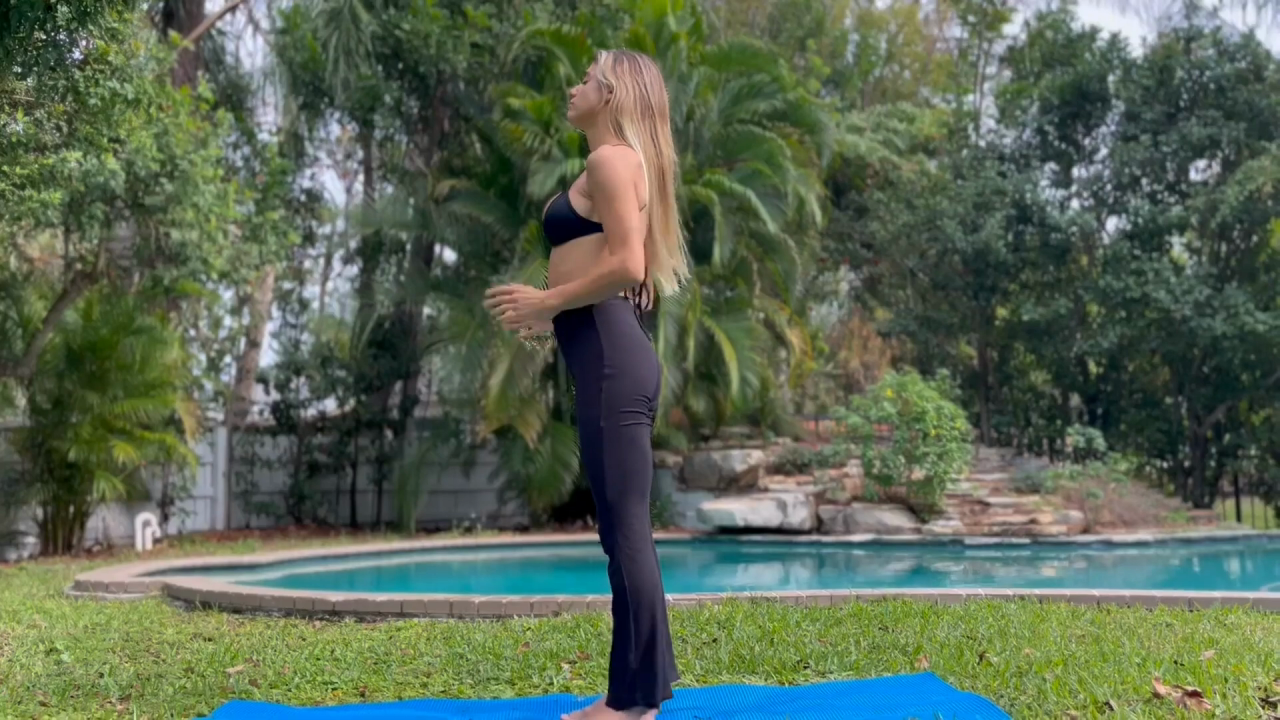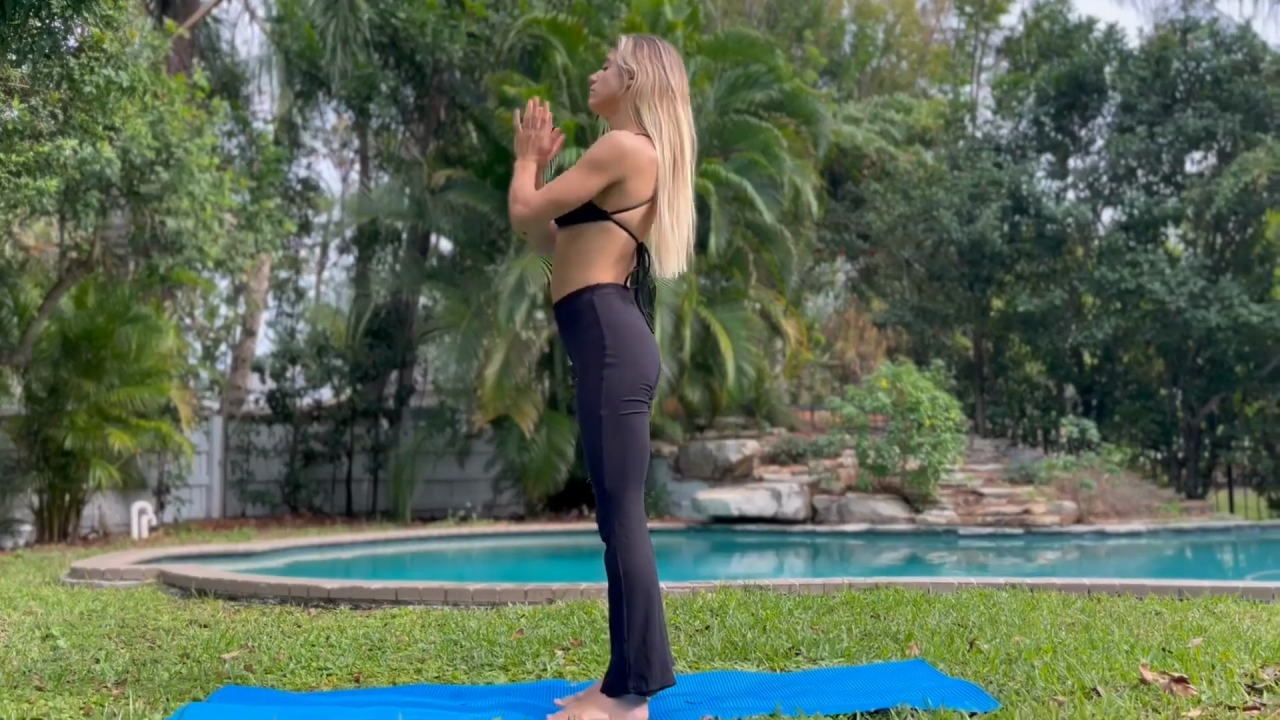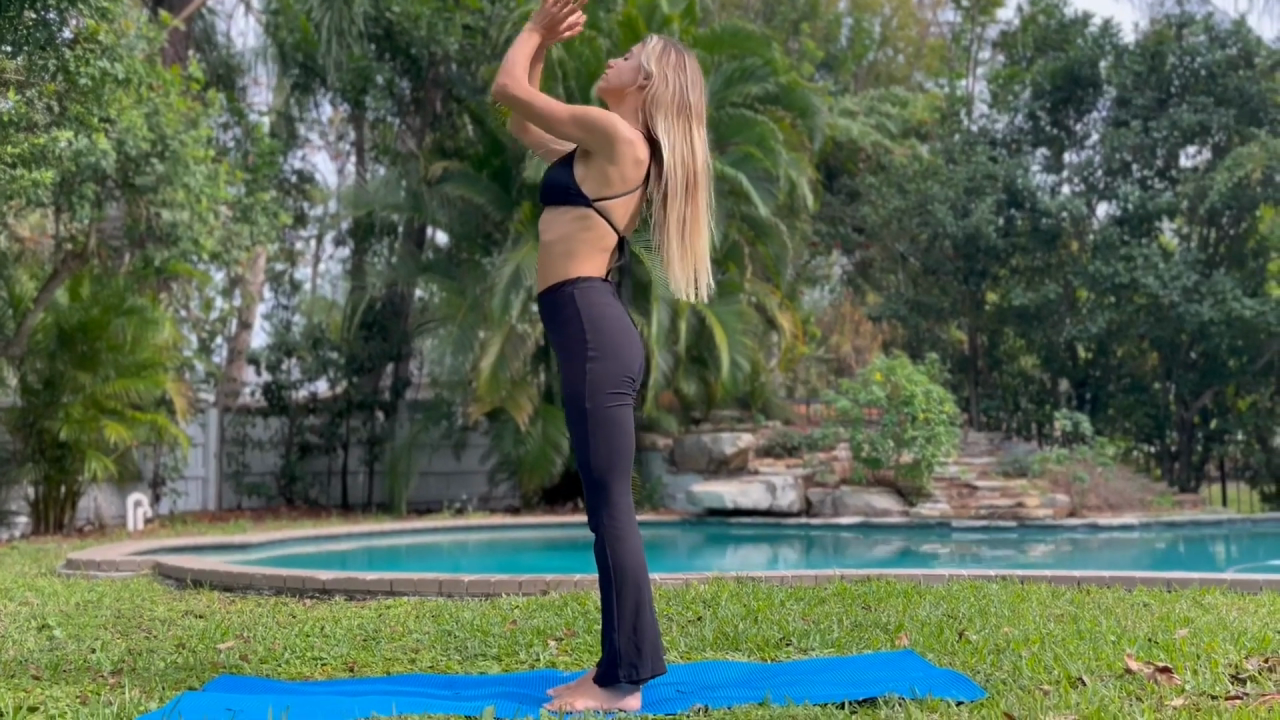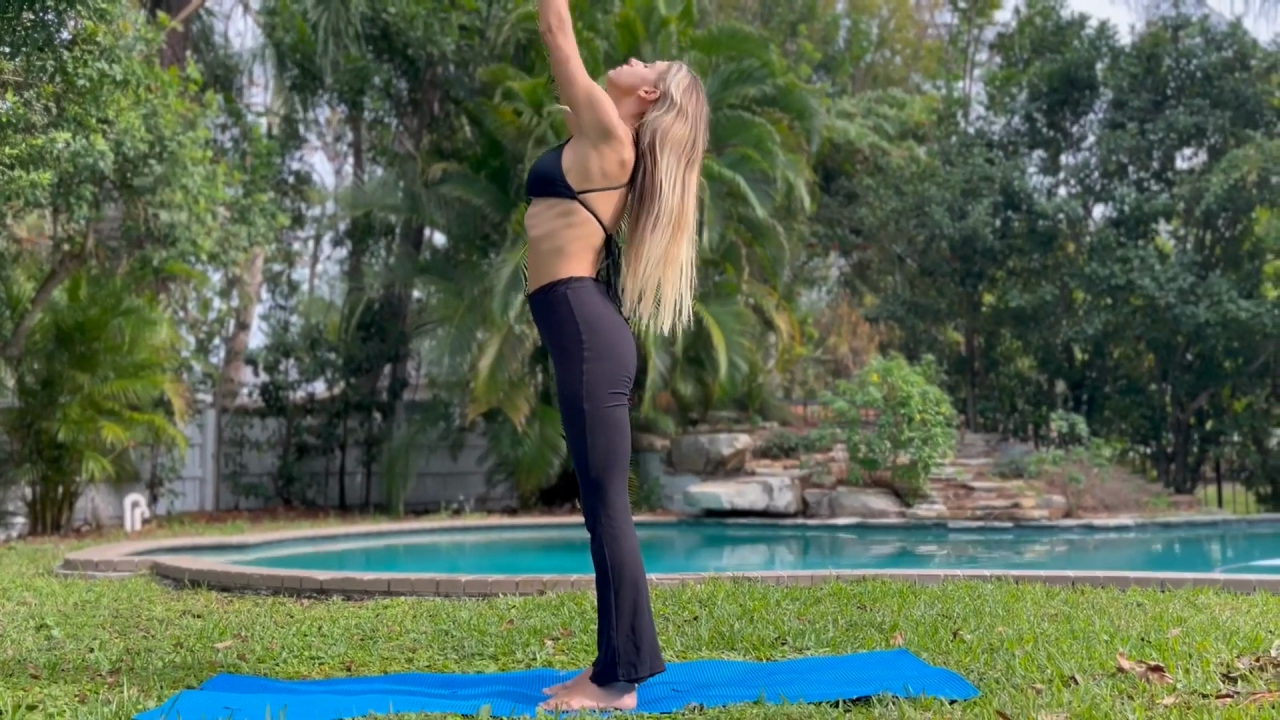
dt=0.5s
person 1, frame 1
left shoulder: (612, 161)
right shoulder: (612, 168)
left elbow: (628, 264)
left wrist: (544, 300)
right wrist: (544, 302)
left hip: (609, 356)
right hip: (608, 356)
left knee: (624, 529)
right knee: (623, 529)
person 1, frame 2
left shoulder: (624, 147)
right shoulder: (625, 157)
left elbow: (525, 214)
right elbow: (543, 237)
left wrist: (528, 157)
right wrist: (537, 164)
left hip: (609, 342)
right hip: (606, 343)
left knee: (621, 519)
right knee: (619, 519)
person 1, frame 3
left shoulder: (615, 134)
right shoulder: (604, 148)
left elbow: (505, 90)
right elbow: (521, 126)
left hip: (592, 334)
right hip: (592, 334)
left knee: (610, 508)
right knee: (607, 508)
left ankle: (623, 681)
right ankle: (620, 667)
person 1, frame 4
left shoulder: (609, 133)
right shoulder: (599, 139)
left hip: (585, 332)
right hip: (585, 333)
left knee: (607, 507)
right knee: (602, 507)
left ankle: (618, 679)
right ankle: (617, 665)
